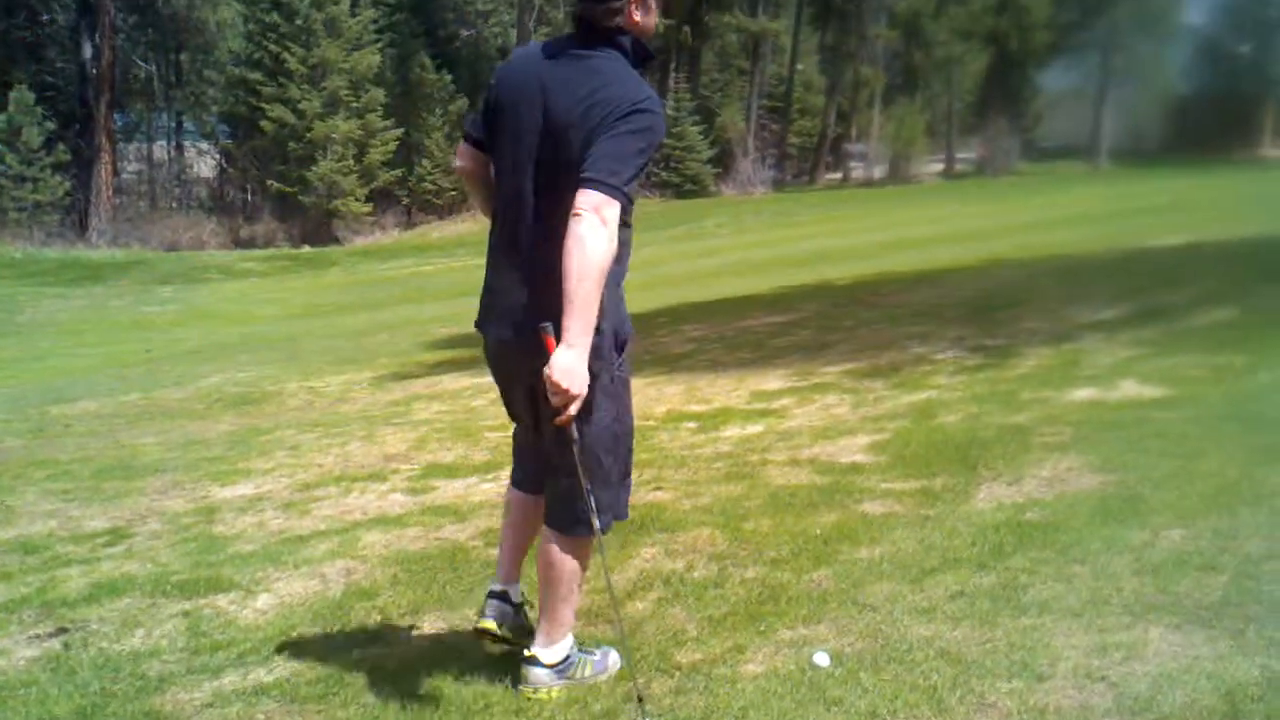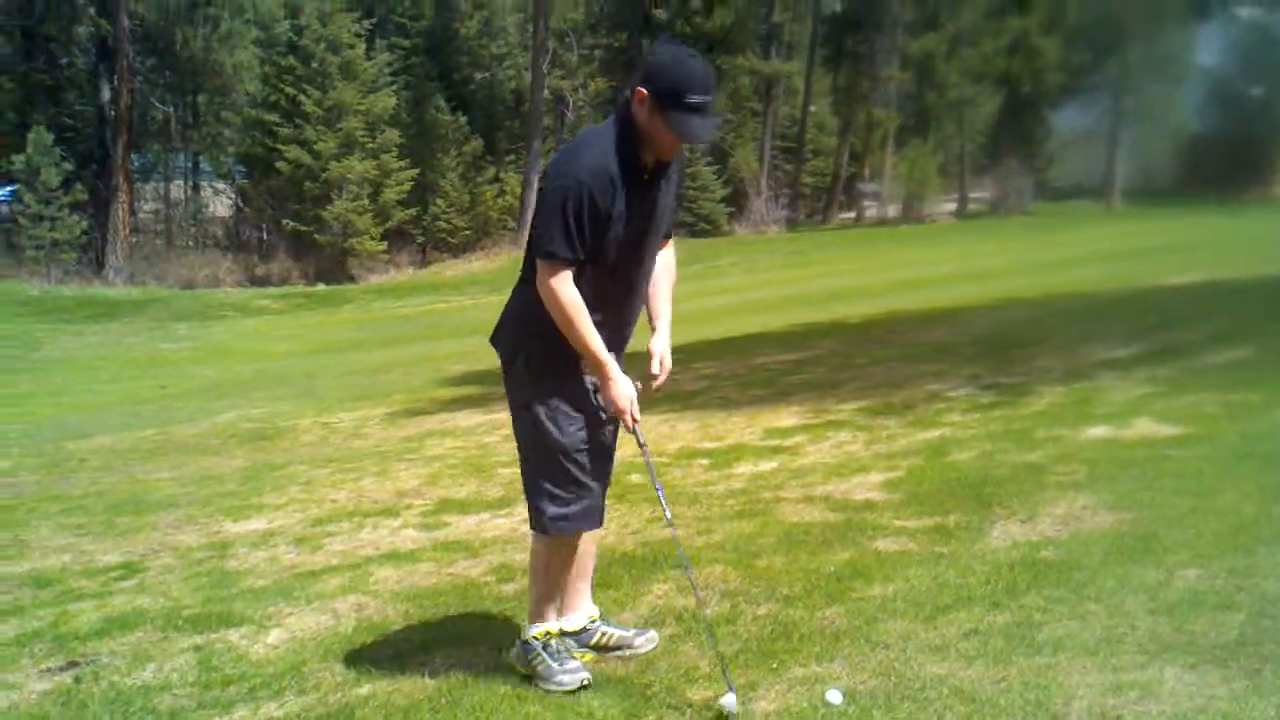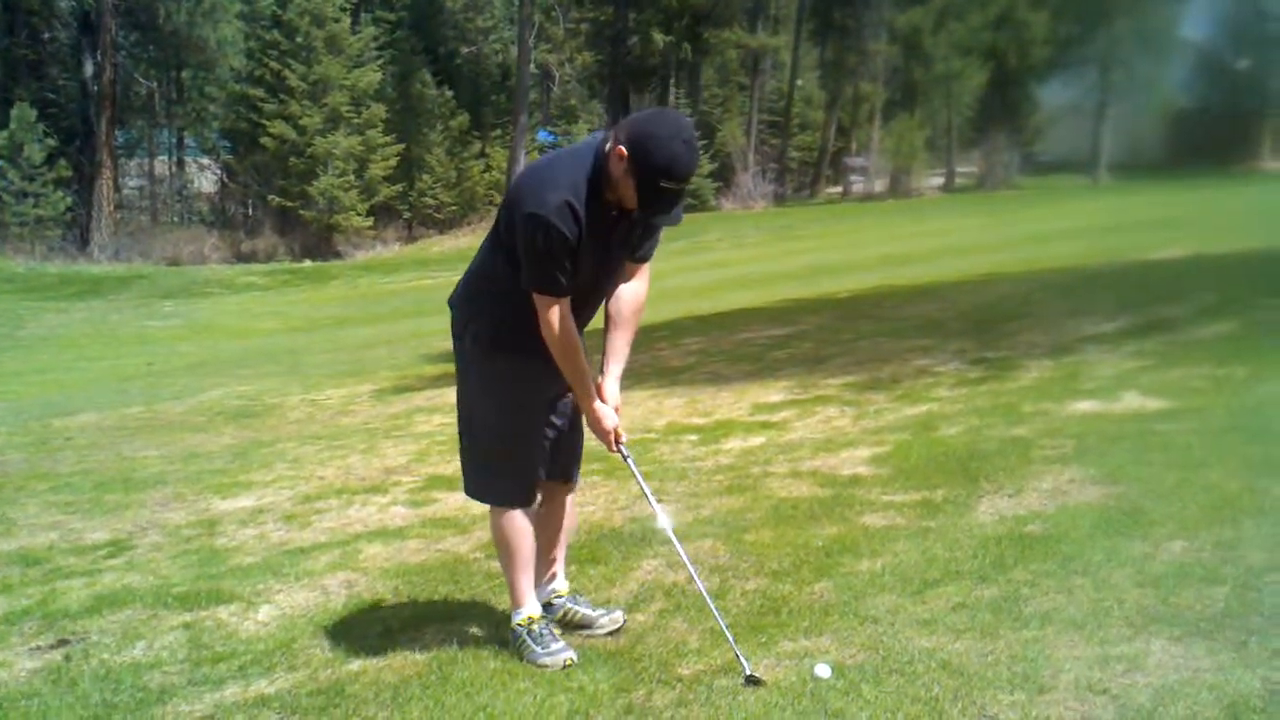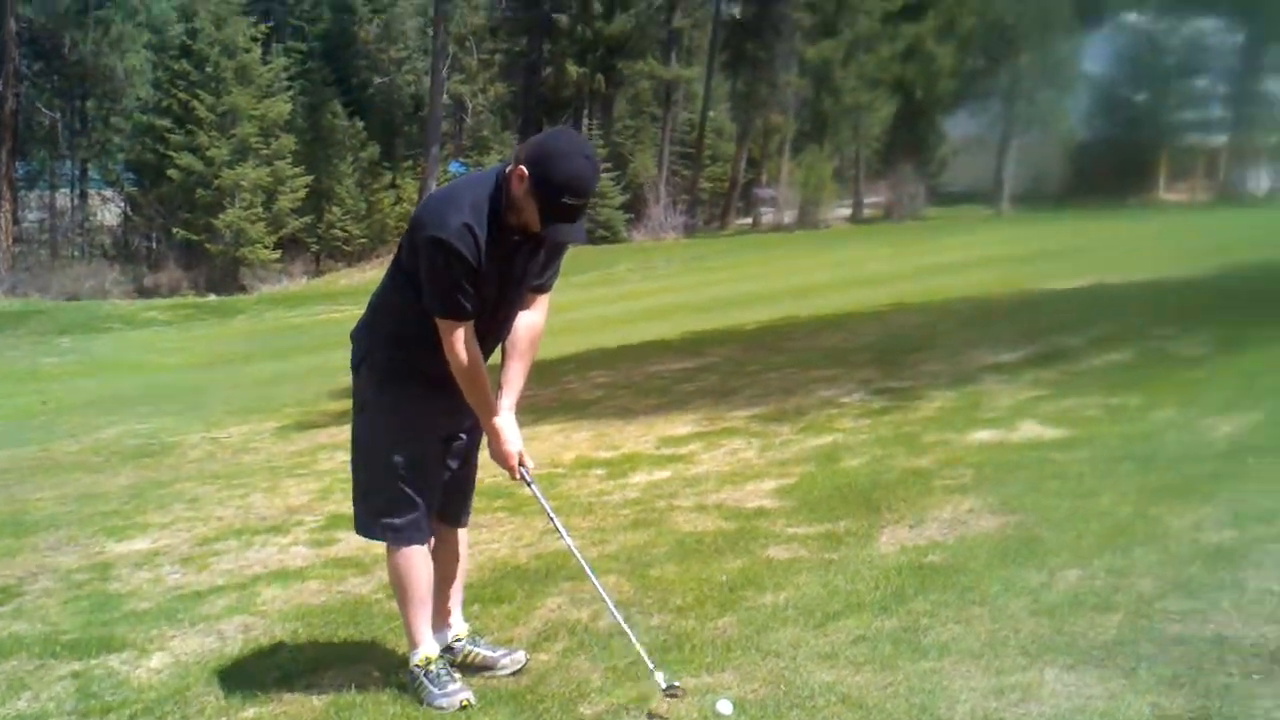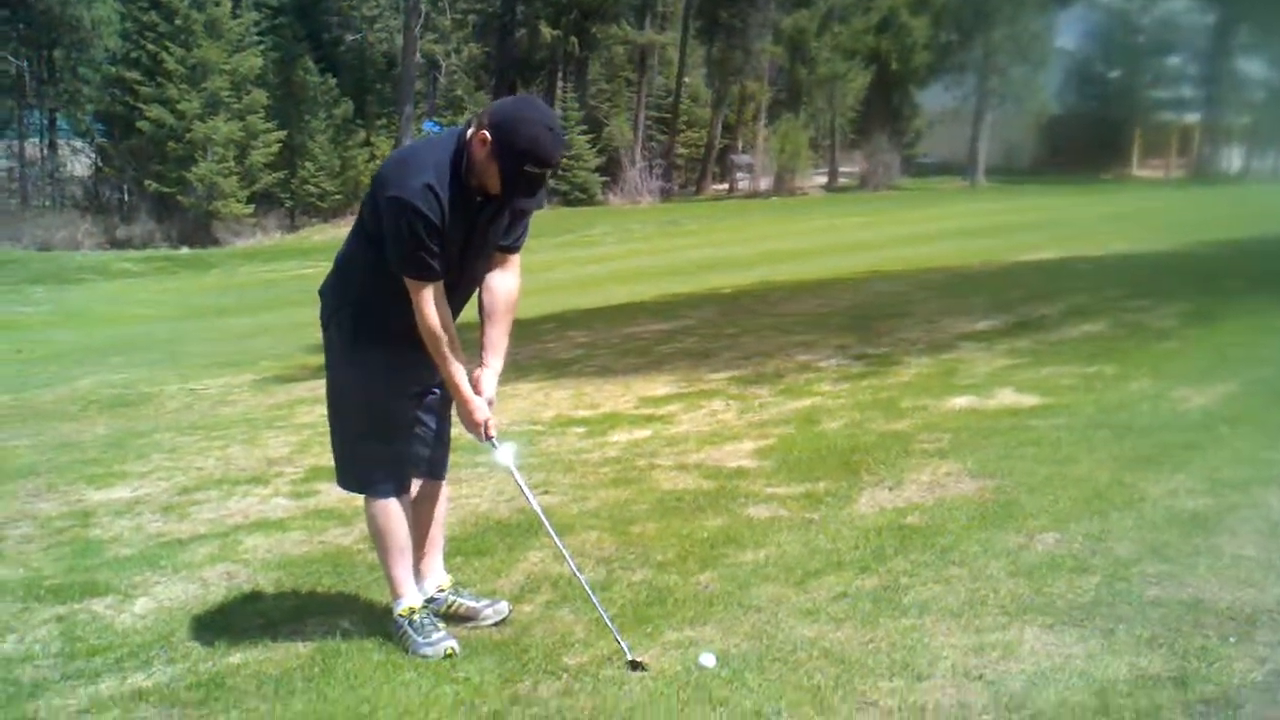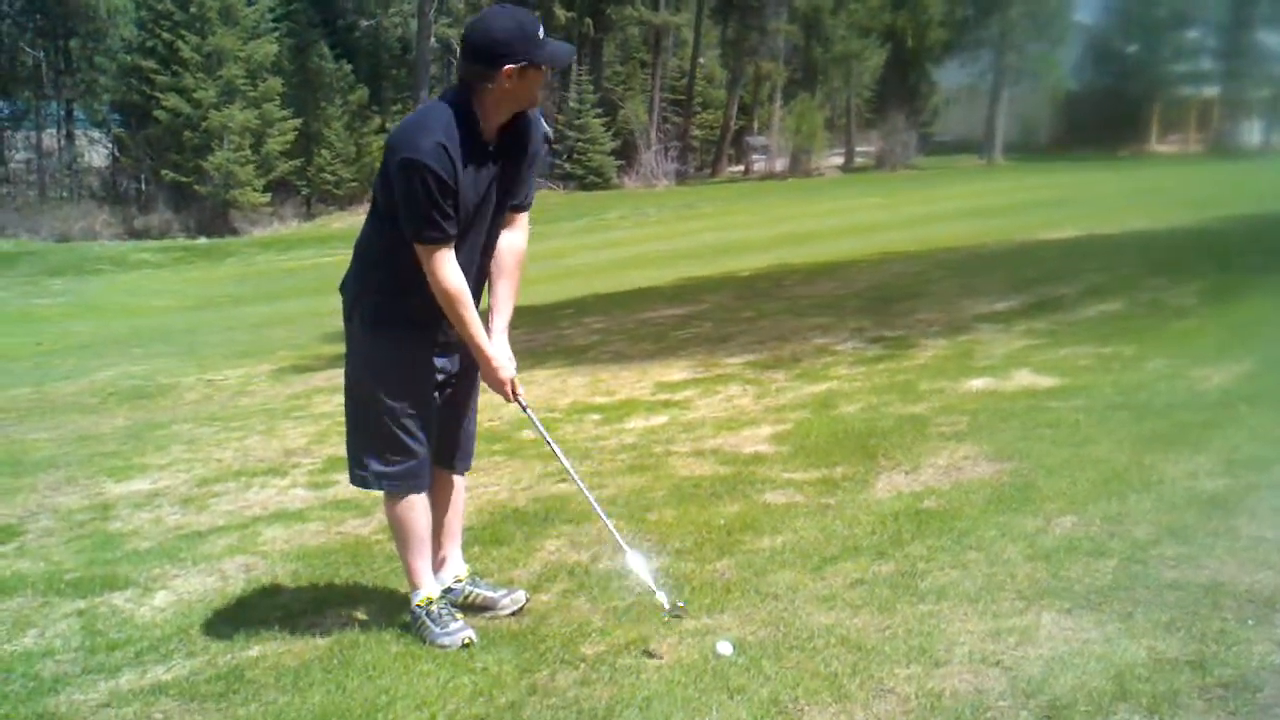
dt=0.7s
person 1, frame 1
left shoulder: (518, 68)
right shoulder: (634, 104)
left elbow: (469, 164)
right elbow: (590, 220)
right wrist: (575, 348)
left hip: (506, 318)
right hip: (572, 332)
left knee: (536, 462)
right knee: (580, 486)
left ankle: (505, 598)
right ankle: (548, 653)
person 1, frame 2
left shoulder: (663, 163)
right shoulder: (584, 170)
left elbow: (660, 247)
right elbow: (553, 281)
left wrist: (661, 332)
right wrist: (609, 374)
left hip: (594, 352)
right hip: (548, 355)
left knee: (585, 491)
right knee: (566, 497)
left ankle: (577, 619)
right ankle: (538, 634)
person 1, frame 3
left shoulder: (649, 184)
right shoulder: (551, 201)
left elbow: (633, 277)
right elbow: (552, 314)
left wrist: (612, 377)
right wrist: (589, 401)
left hip: (557, 336)
right hip: (497, 337)
left knee: (559, 468)
right knee: (512, 478)
left ankle: (551, 592)
right ankle: (525, 616)
person 1, frame 4
left shoulder: (549, 214)
right shoulder: (452, 225)
left elbow: (531, 307)
right elbow: (457, 340)
left wrist: (507, 407)
right wrist: (494, 426)
left hip: (459, 374)
right hip: (398, 374)
left knee: (452, 509)
right knee: (408, 515)
left ankle: (452, 634)
right ankle: (424, 657)
person 1, frame 5
left shoulder: (516, 176)
right shoulder: (415, 185)
left elbow: (503, 269)
right elbow: (426, 300)
left wrist: (491, 370)
right wrist: (462, 391)
left hip: (430, 332)
right hip: (368, 331)
left knee: (429, 461)
right knee: (387, 468)
left ankle: (433, 586)
right ankle: (406, 606)
person 1, frame 6
left shoulder: (524, 133)
right shoulder: (425, 147)
left elbow: (511, 230)
right elbow: (437, 264)
left wrist: (499, 334)
right wrist: (485, 353)
left hip: (454, 318)
right hip: (393, 323)
left knee: (450, 454)
right knee: (405, 461)
left ankle: (451, 576)
right ankle: (424, 597)
